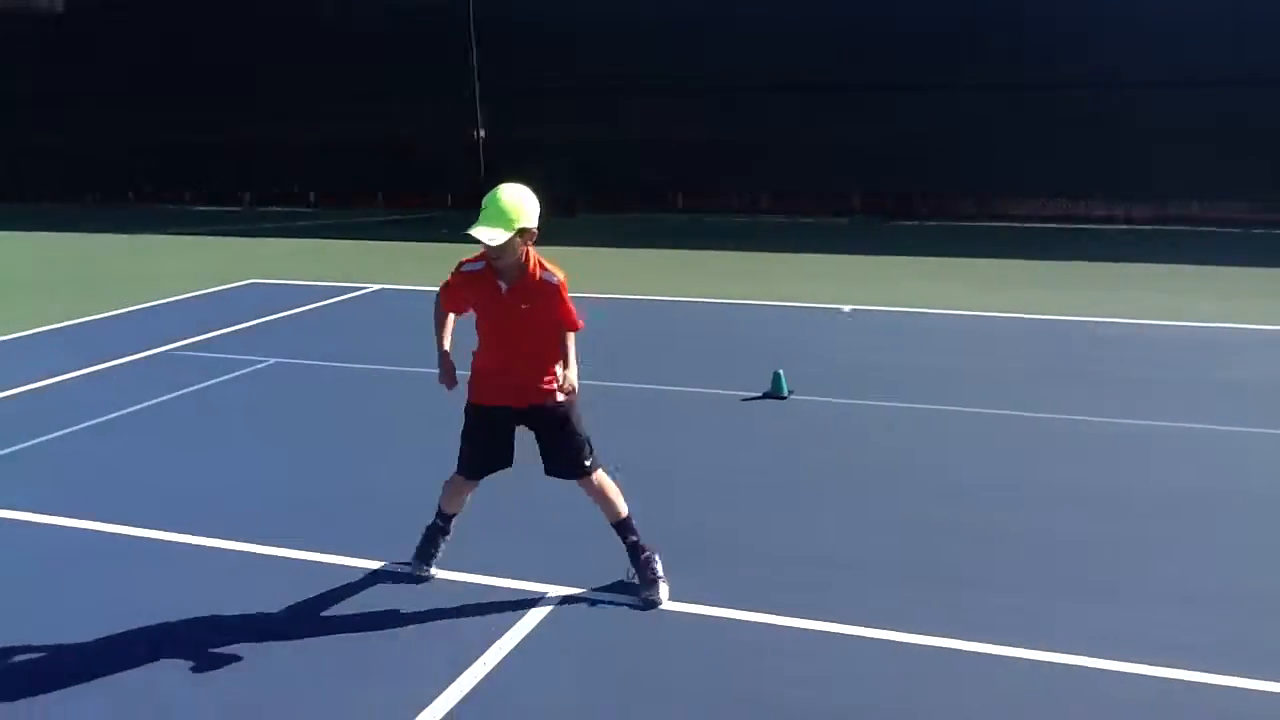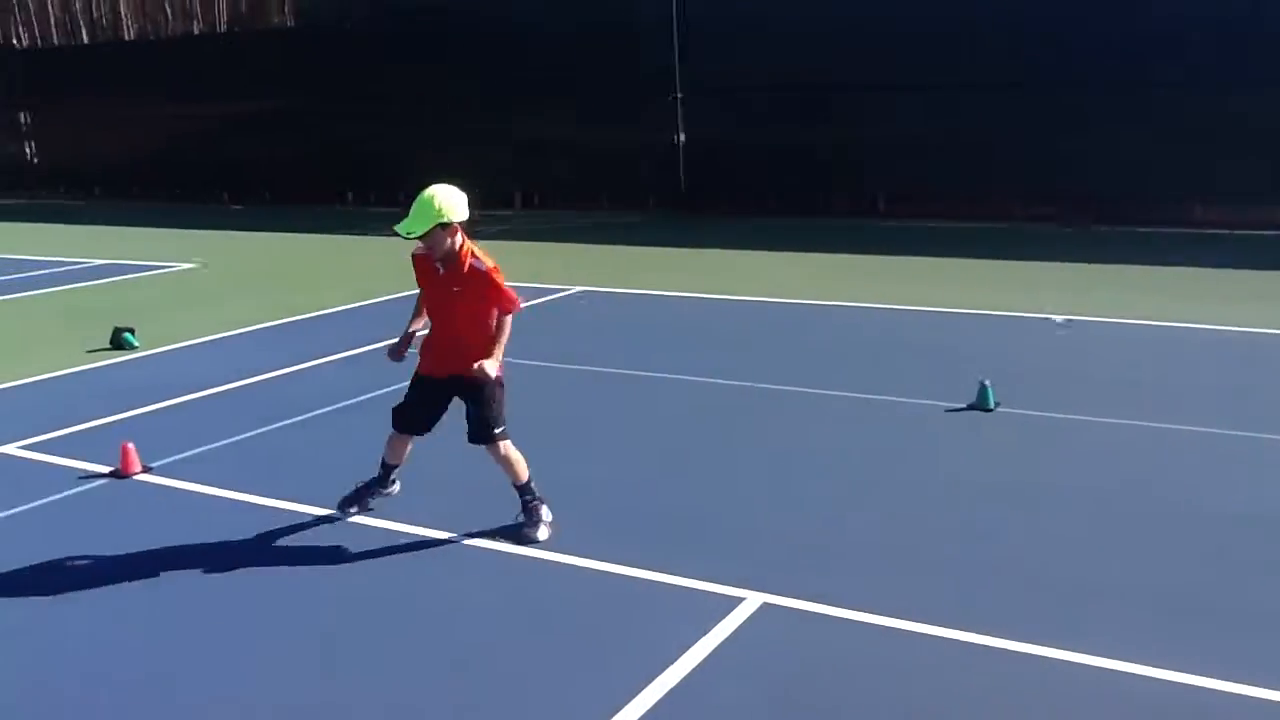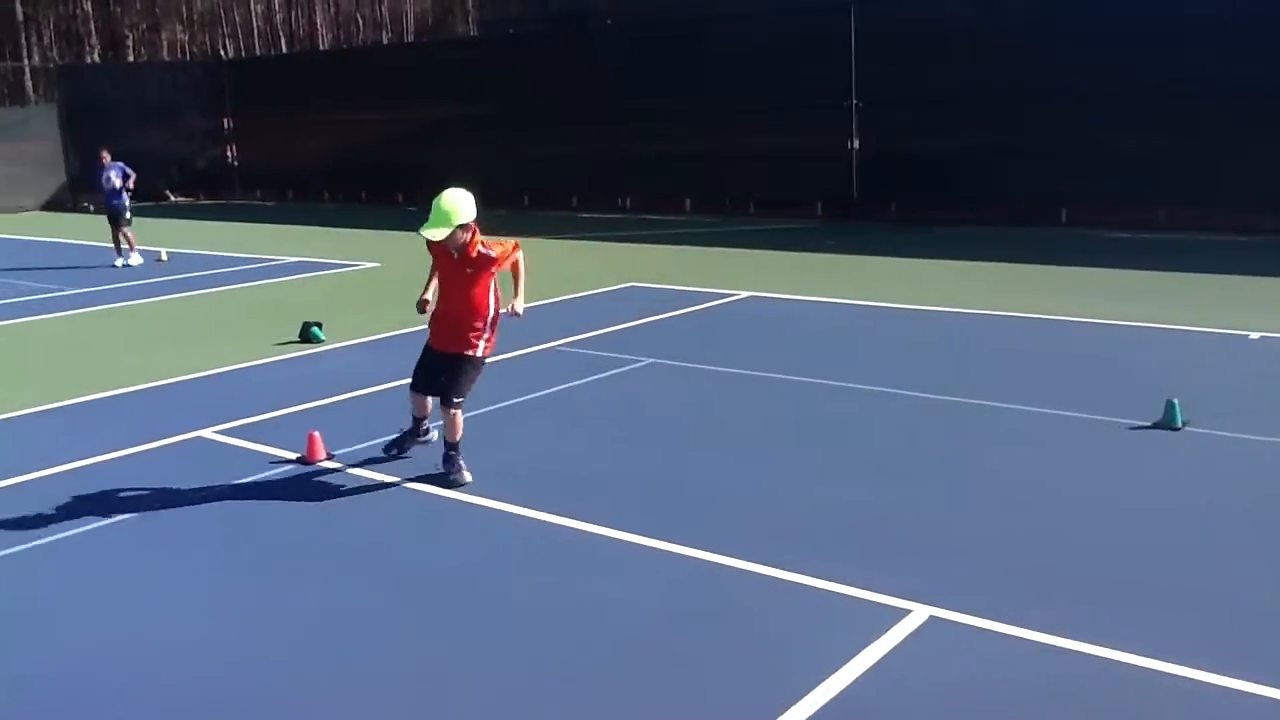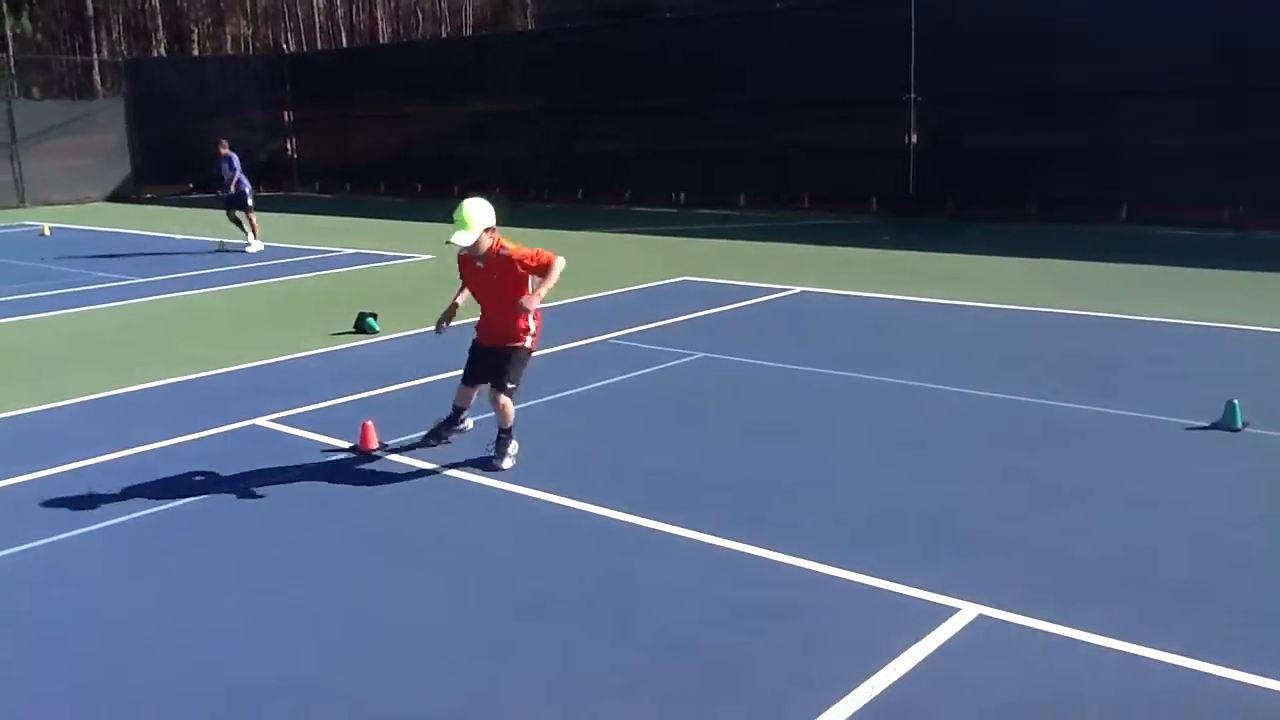
dt=0.4s
person 1, frame 1
left shoulder: (549, 281)
right shoulder: (469, 273)
left elbow: (568, 329)
right elbow: (444, 304)
left wrist: (571, 370)
right wrist: (443, 354)
left hip: (544, 390)
right hip: (489, 390)
left knee: (586, 472)
right knee: (466, 475)
left ankle: (637, 550)
right ankle: (438, 532)
person 1, frame 2
left shoulder: (481, 269)
right shoulder: (421, 258)
left elbow: (507, 310)
left wrist: (495, 357)
right wrist: (408, 335)
left hip: (476, 368)
right hip: (435, 362)
left knee: (494, 441)
right knee: (403, 430)
left ankle: (532, 504)
right ankle: (385, 481)
person 1, frame 3
left shoulder: (488, 255)
right shoulder: (438, 246)
left elbow: (517, 253)
left wrist: (518, 297)
right wrist: (426, 293)
left hip: (472, 342)
right hip: (441, 335)
left knee: (451, 406)
right knee: (418, 391)
left ankle: (452, 457)
right ankle: (420, 431)
person 1, frame 4
left shoulder: (513, 256)
right shoulder: (465, 257)
left elbow: (557, 262)
left wrist: (537, 295)
right wrist: (452, 306)
left hip: (518, 334)
right hip: (487, 332)
left knee: (499, 395)
right knee: (468, 385)
left ankle: (506, 441)
right ankle: (458, 420)
